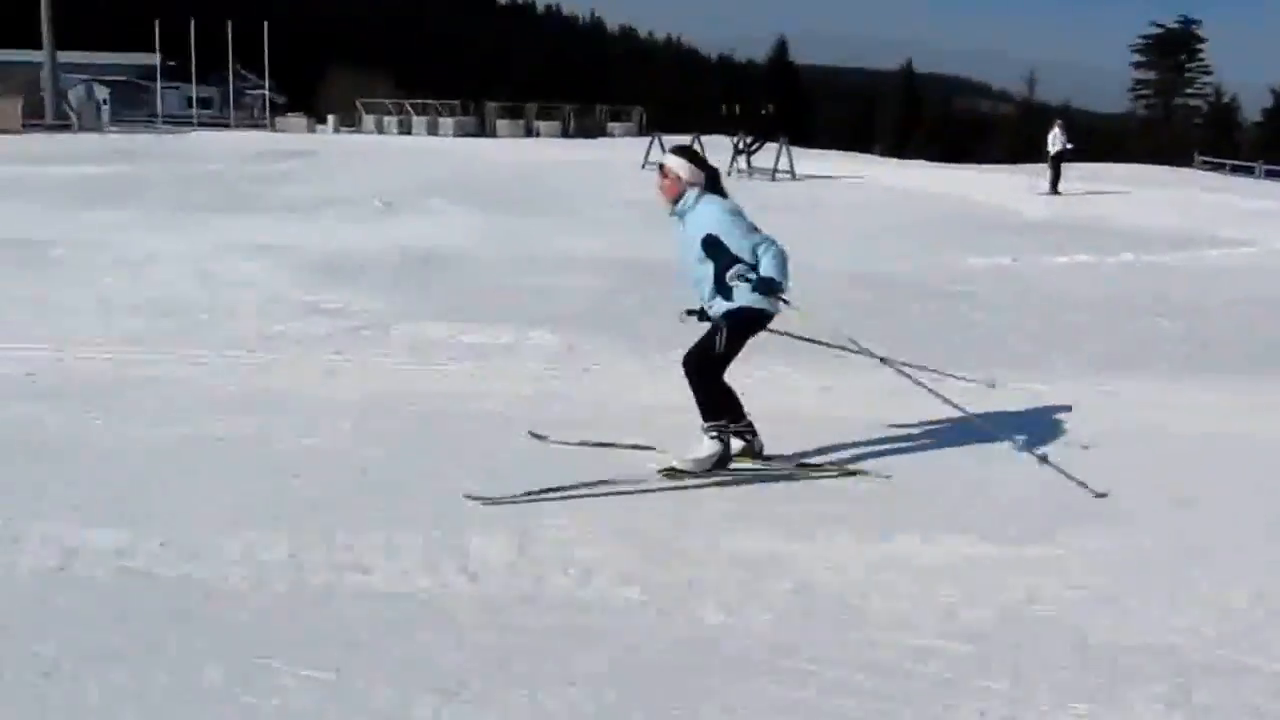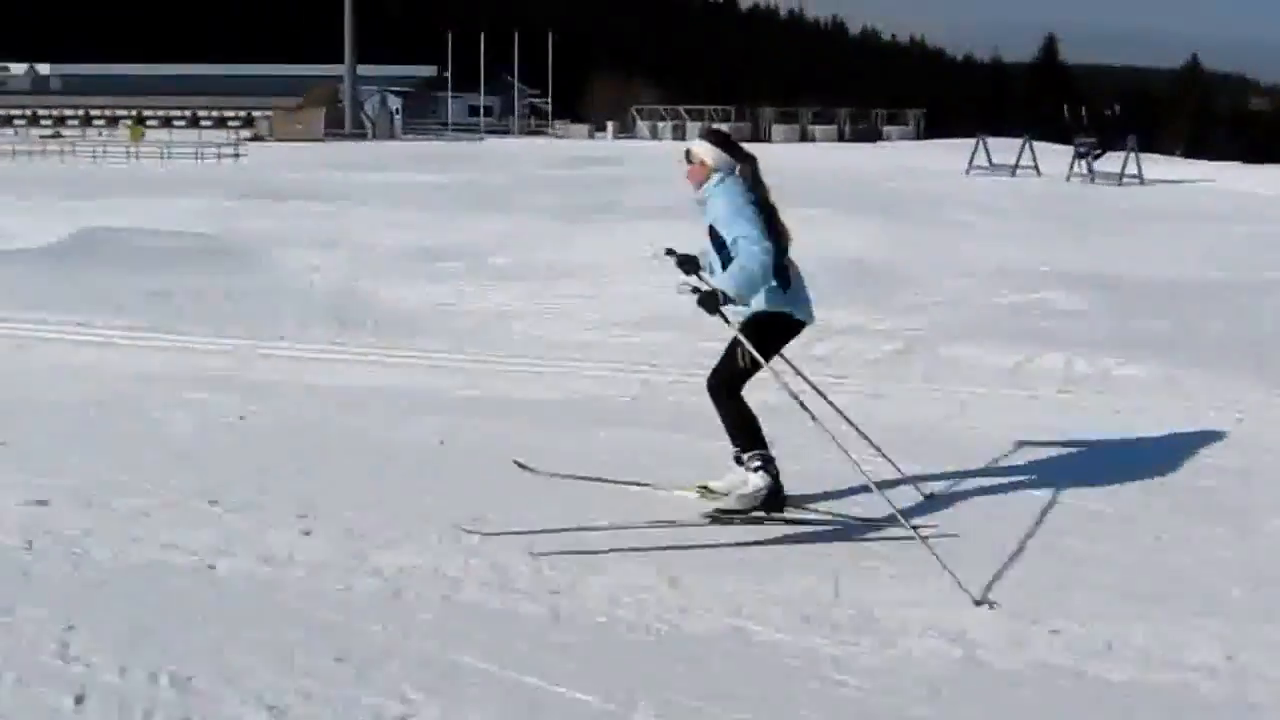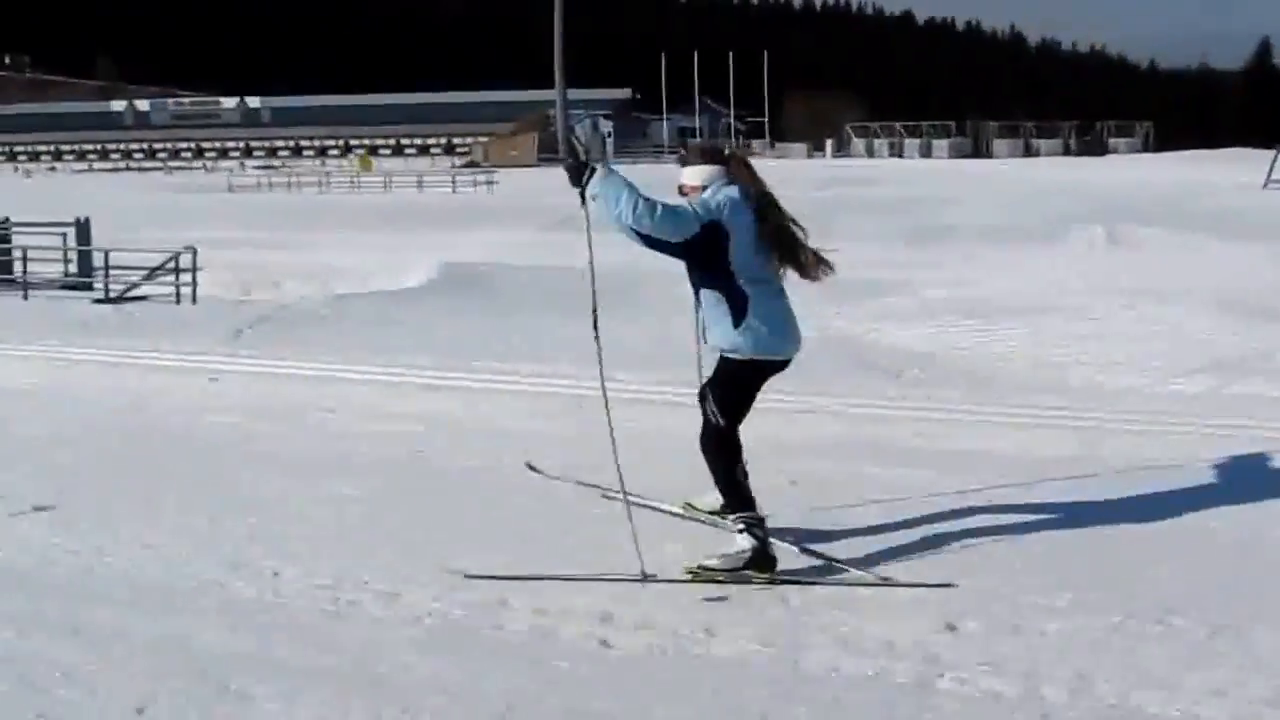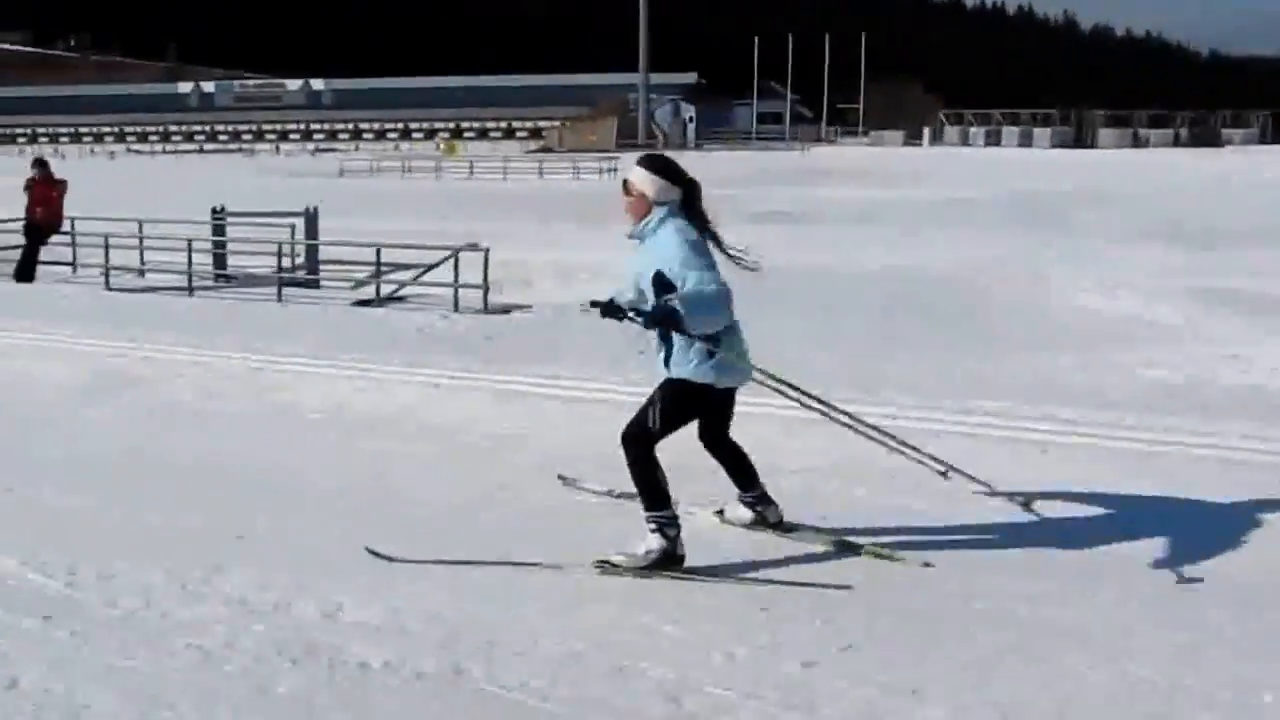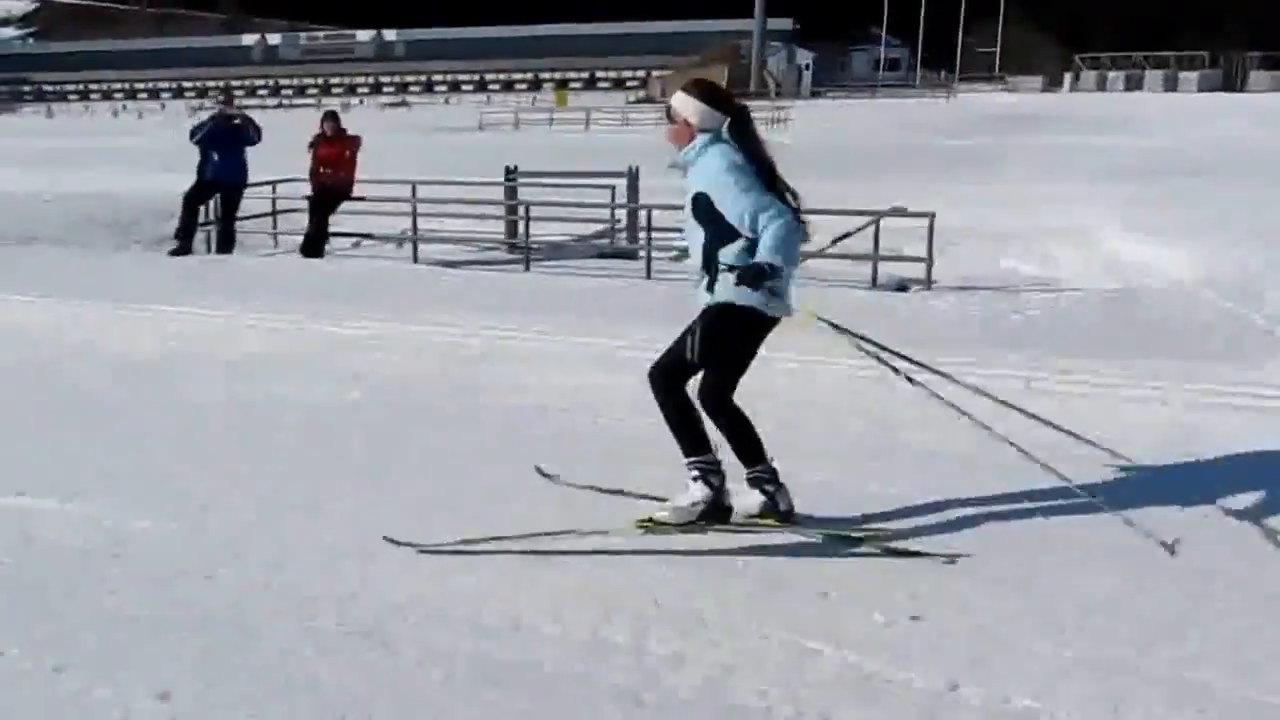
dt=1s
person 1, frame 1
left shoulder: (715, 213)
right shoulder: (691, 214)
left elbow: (768, 250)
left wrist: (771, 281)
right wrist: (710, 305)
left hip: (748, 306)
right hip: (729, 307)
left knee: (696, 363)
right knee: (709, 373)
left ankle: (717, 444)
right ankle: (745, 438)
person 1, frame 2
left shoulder: (728, 197)
right shoulder: (730, 192)
left elbow: (757, 253)
left wrist: (724, 292)
right wrist: (702, 265)
left hip: (774, 308)
right hip: (770, 309)
left knee: (721, 385)
right knee: (725, 385)
left ankle: (765, 480)
right ankle: (754, 468)
person 1, frame 3
left shoulder: (713, 209)
right shoulder: (742, 203)
left elbow: (651, 219)
left wrist: (595, 179)
left hip: (748, 342)
right hip: (775, 336)
left knee: (715, 437)
right knee: (715, 400)
left ankle: (754, 543)
right ankle: (734, 496)
person 1, frame 4
left shoulder: (676, 239)
right shoulder: (658, 235)
left elbow: (710, 297)
left wrist: (673, 313)
right wrist: (623, 303)
left hip: (699, 368)
right hip: (714, 362)
left knee: (636, 439)
right knee: (714, 436)
left ankle: (664, 541)
right ankle: (758, 505)
person 1, frame 5
left shoulder: (720, 165)
right shoulder: (711, 160)
left elbow: (779, 221)
left wrist: (769, 263)
left hip: (743, 299)
right hip: (744, 297)
left knee: (665, 376)
right knee: (715, 395)
left ankle: (708, 487)
right ankle: (770, 492)
